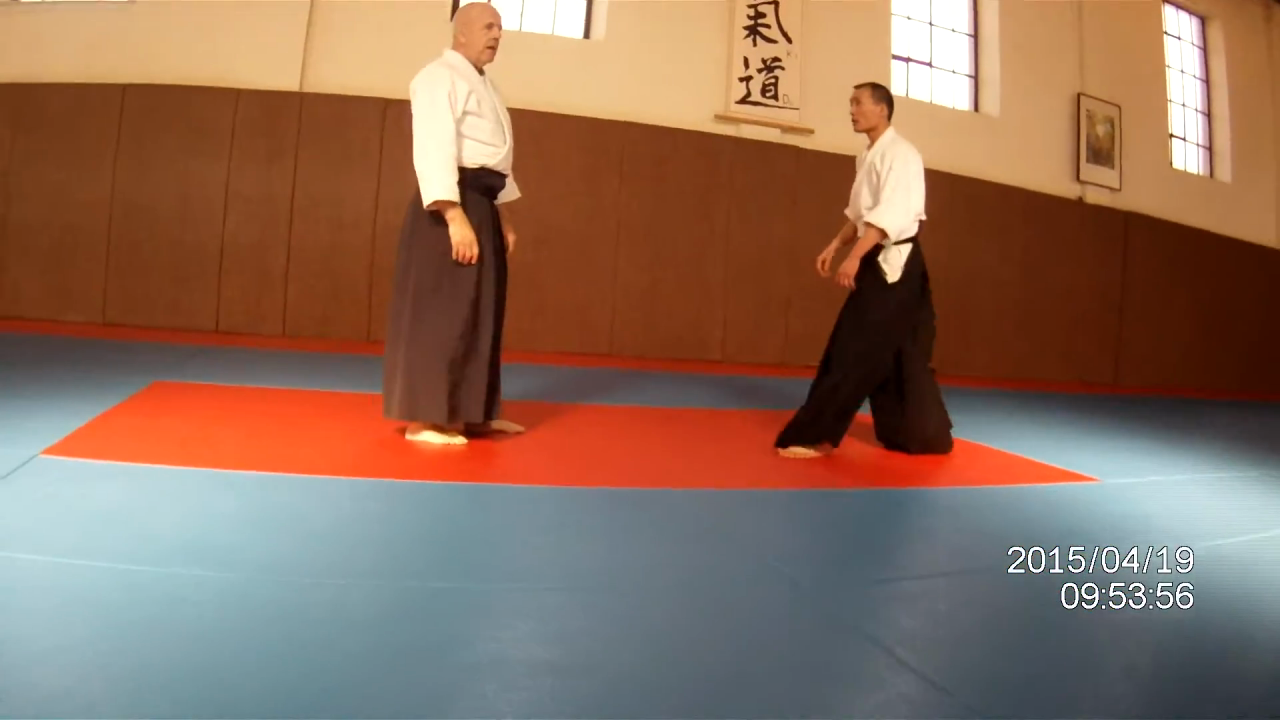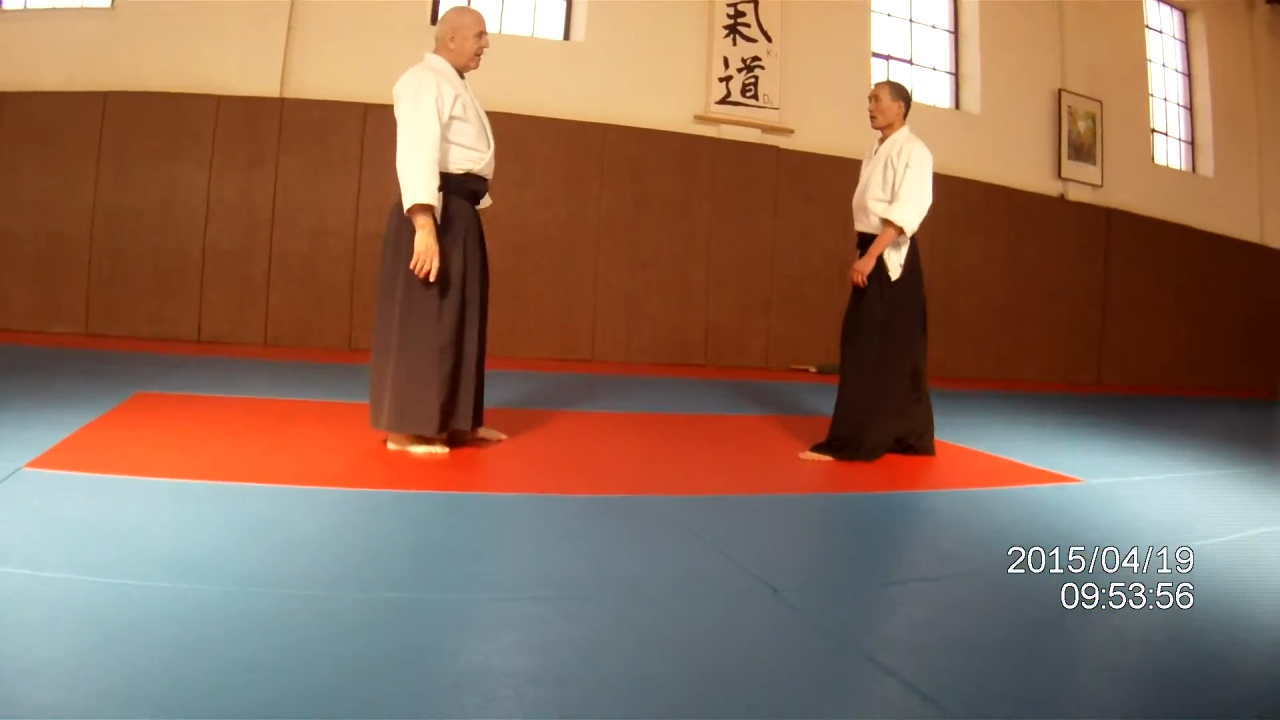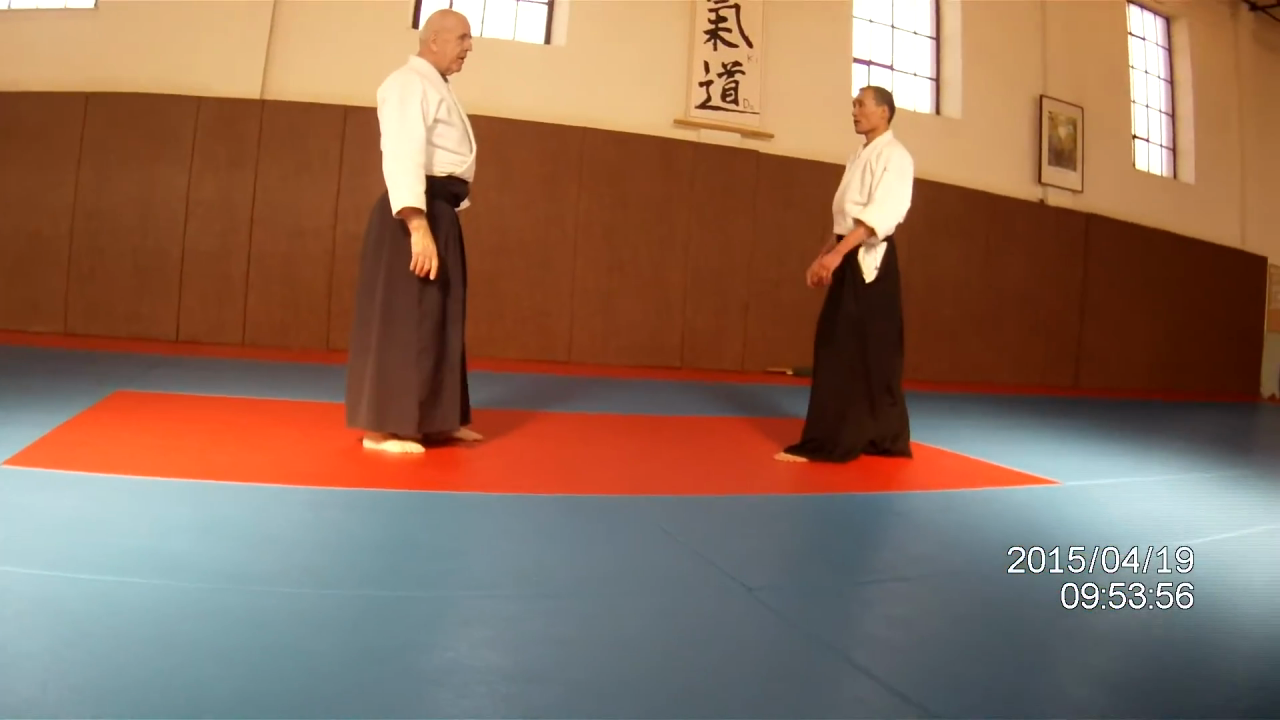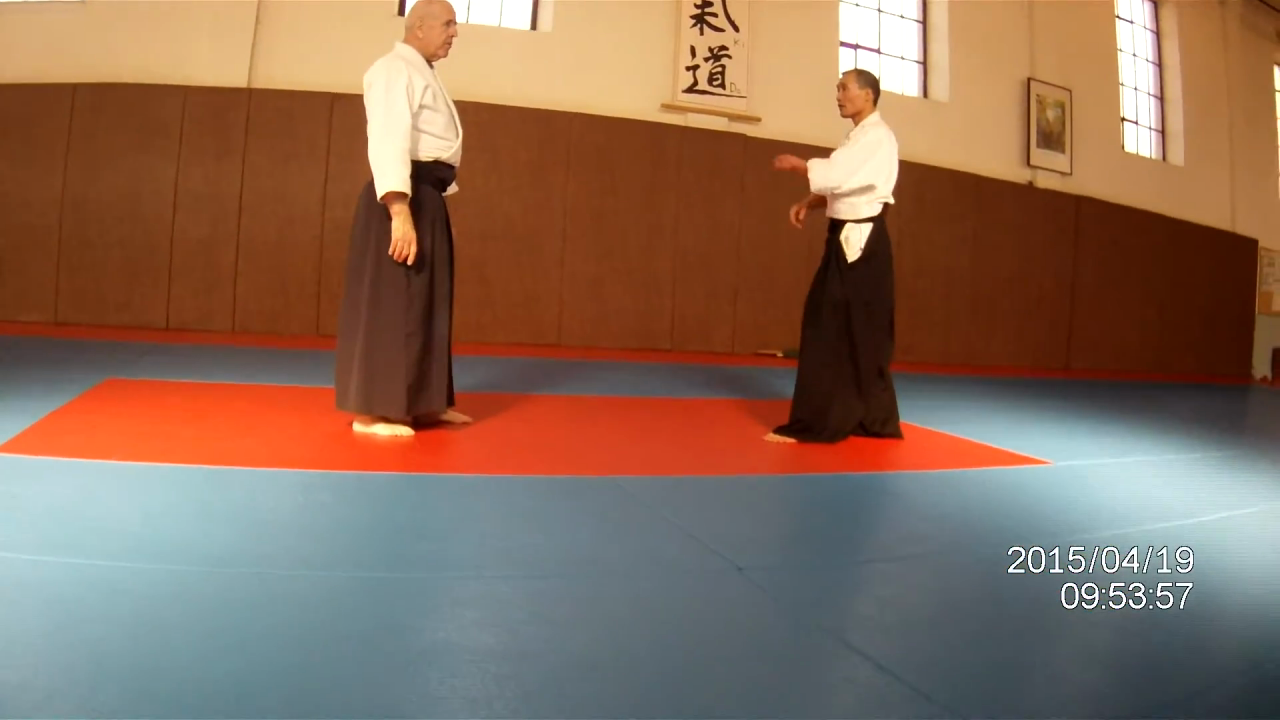
dt=0.4s
person 1, frame 1
left shoulder: (481, 85)
right shoulder: (440, 78)
right elbow: (434, 151)
left wrist: (503, 217)
right wrist: (455, 217)
left hip: (481, 208)
right hip: (453, 208)
left knee: (478, 312)
right knee: (440, 311)
left ankle: (470, 414)
right ankle: (423, 419)
person 1, frame 2
left shoulder: (456, 87)
right shoulder: (424, 82)
right elbow: (416, 155)
left wrist: (473, 219)
right wrist: (425, 226)
left hip: (459, 214)
right hip: (435, 213)
left knee: (458, 319)
right knee: (423, 320)
left ankle: (455, 422)
right ankle: (406, 429)
person 1, frame 3
left shoulder: (436, 89)
right shoulder: (410, 84)
right elbow: (403, 158)
right wrist: (418, 227)
left hip: (440, 214)
right hip: (416, 215)
left knee: (438, 320)
right knee: (402, 320)
left ankle: (432, 421)
right ankle: (381, 429)
person 1, frame 4
left shoulder: (422, 74)
right shoulder: (395, 70)
right elbow: (387, 142)
left wrist: (436, 205)
right wrist: (400, 211)
left hip: (427, 199)
right hip: (403, 200)
left knee: (424, 304)
right knee: (390, 303)
left ankle: (421, 404)
right ankle: (371, 412)
person 2, frame 1
left shoulder: (900, 154)
right shoulder: (870, 155)
left elbow: (892, 214)
left wrist: (853, 257)
right wrist: (833, 246)
left hip: (895, 261)
right hip: (883, 261)
left knee: (856, 347)
right knee: (899, 355)
left ankle: (815, 434)
right ankle: (924, 433)
person 2, frame 2
left shoulder: (911, 151)
right shoulder: (878, 152)
left elbow: (907, 212)
left wrist: (871, 256)
right wrist: (864, 257)
left hip: (891, 258)
right hip: (875, 257)
left knee: (871, 349)
right knee: (896, 350)
left ankle: (848, 442)
right ankle: (907, 435)
person 2, frame 3
left shoulder: (893, 155)
right shoulder: (862, 155)
left elbow: (881, 215)
left wrist: (836, 254)
right wrist: (822, 256)
left hip: (870, 261)
right hip: (852, 259)
left knee: (844, 351)
right knee: (870, 352)
left ankle: (824, 443)
right ankle: (882, 437)
person 2, frame 4
left shoulder: (875, 136)
right shoulder: (860, 135)
left elbow: (830, 175)
right elbow: (840, 185)
left wrist: (795, 163)
right wrist: (806, 204)
left hip: (860, 242)
right hip: (850, 240)
left knee: (830, 329)
right knee: (860, 333)
left ankle: (813, 423)
right ankle: (871, 418)
